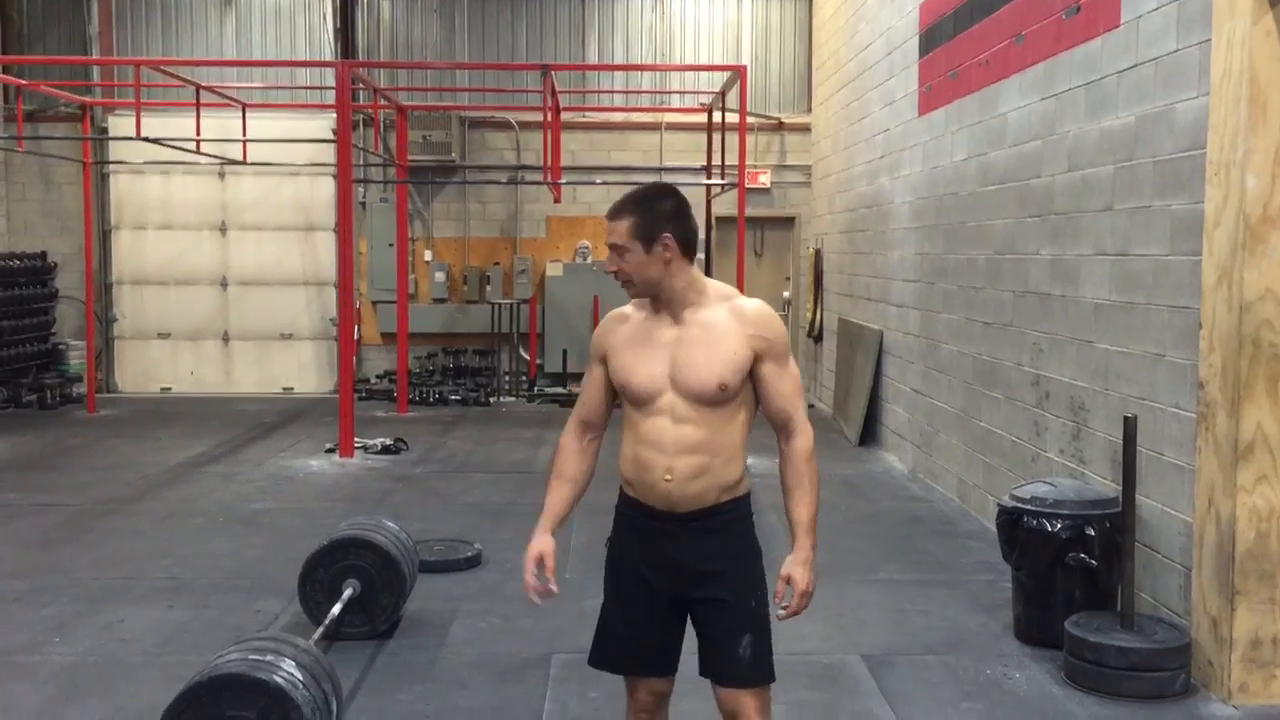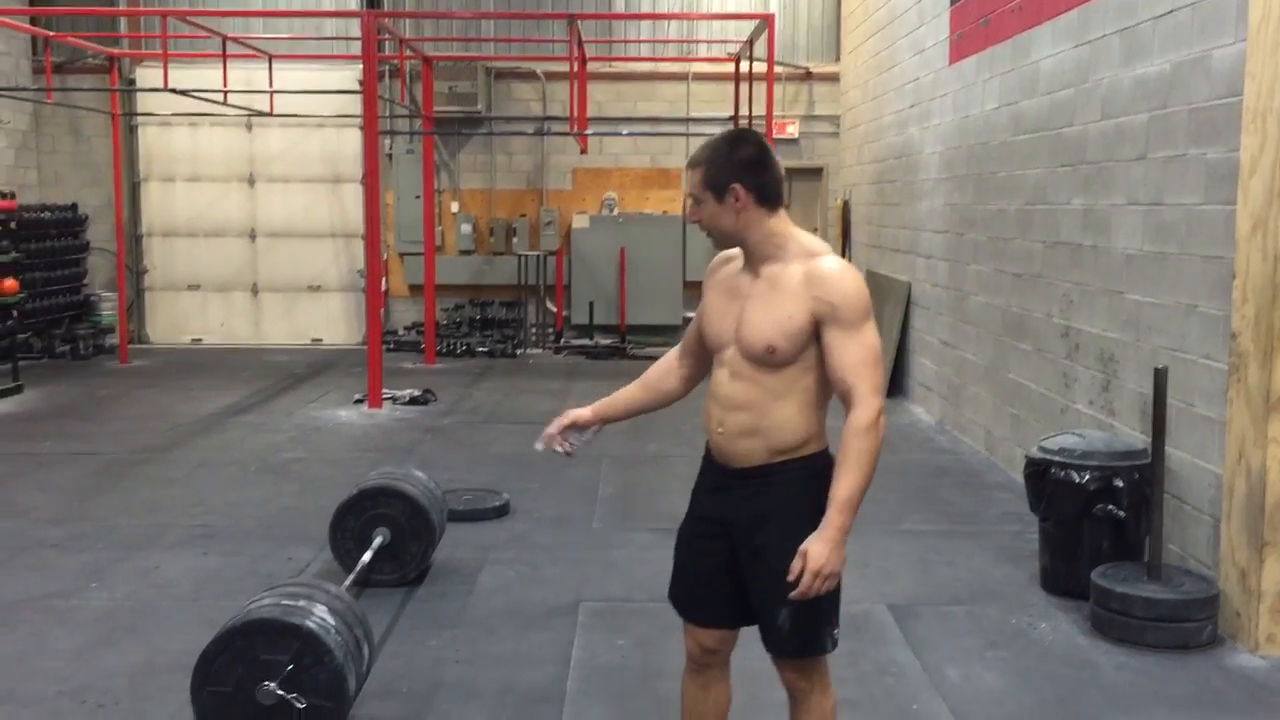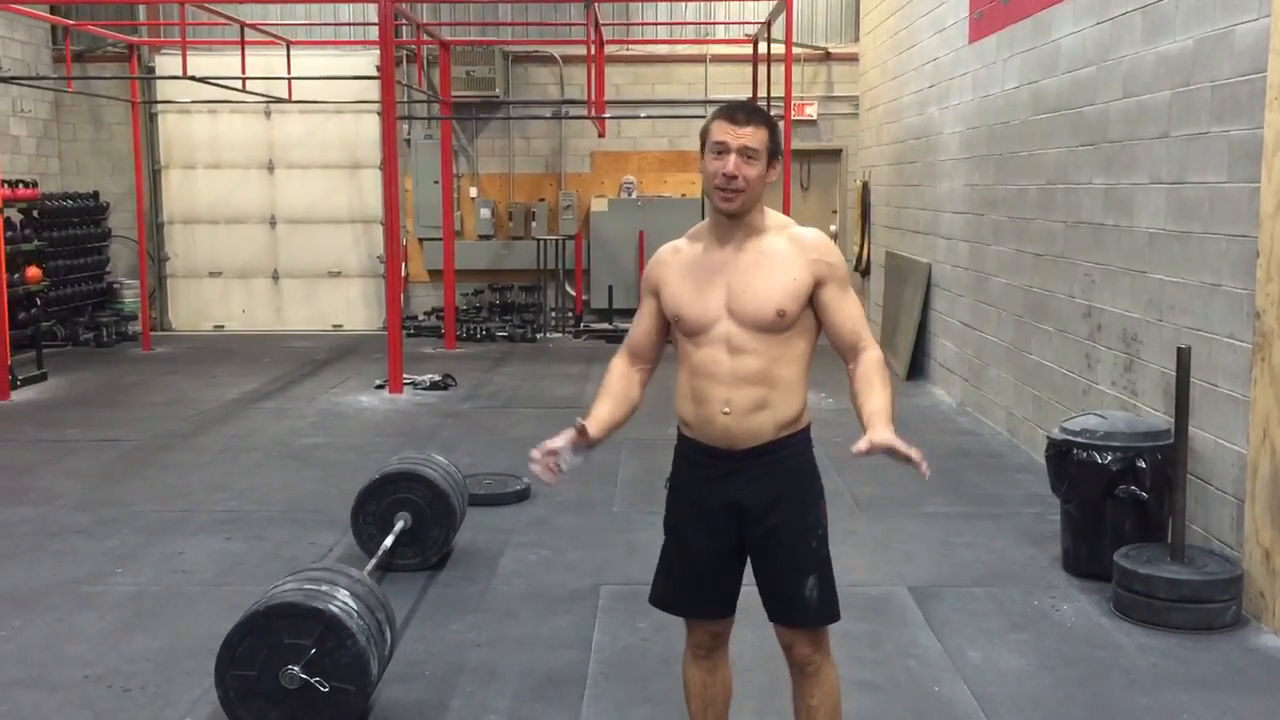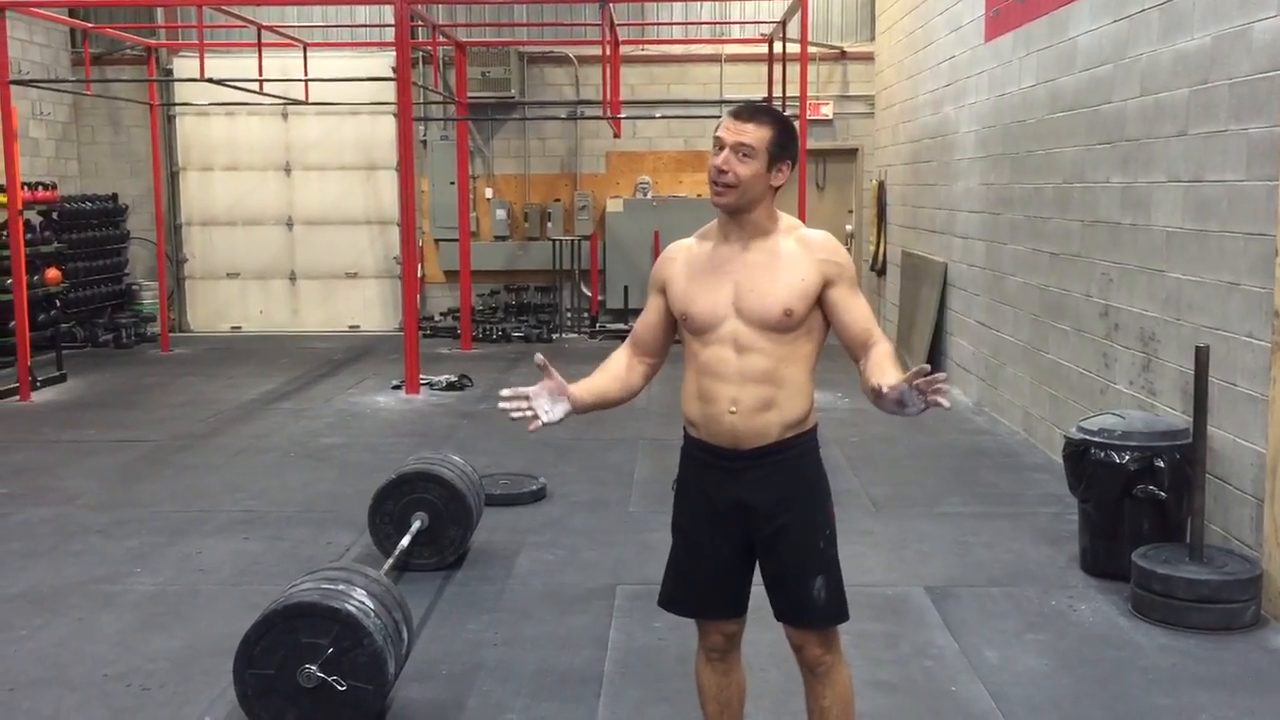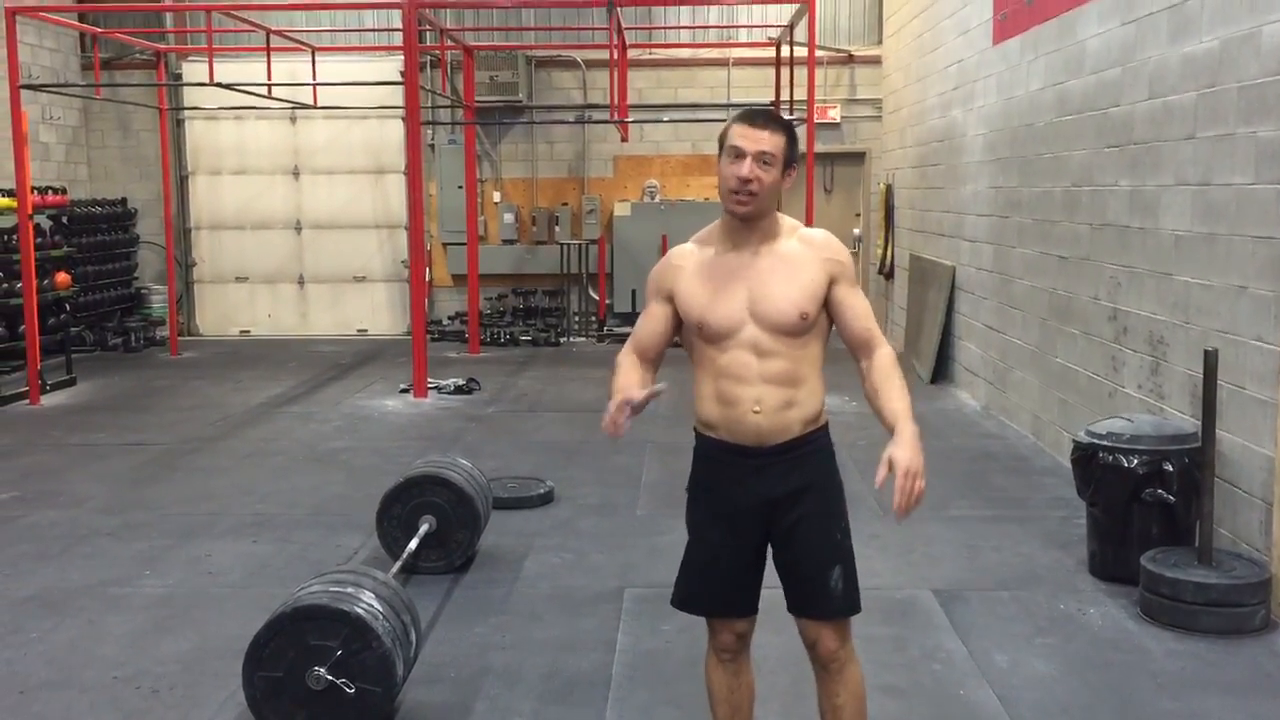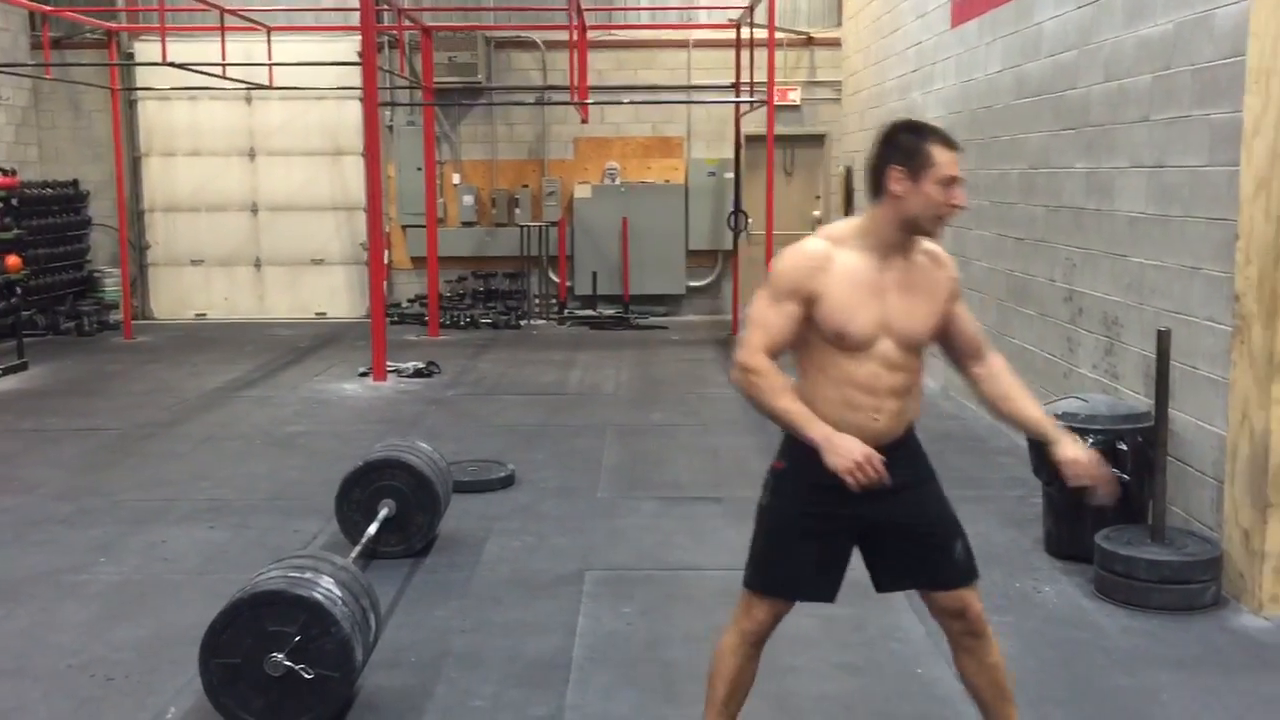
dt=0.7s
person 1, frame 1
left shoulder: (752, 323)
right shoulder: (614, 330)
left elbow: (795, 435)
right elbow: (582, 431)
left wrist: (804, 547)
right wrist: (548, 527)
left hip: (723, 535)
right hip: (639, 533)
person 1, frame 2
left shoulder: (830, 281)
right shoulder: (721, 270)
left elbow: (866, 410)
right elbow: (687, 363)
left wrist: (834, 528)
right wrist: (596, 413)
left hip: (790, 492)
right hip: (716, 482)
left knee: (801, 668)
right knee: (703, 648)
person 1, frame 3
left shoulder: (810, 252)
right shoulder: (667, 262)
left elbow: (860, 349)
right elbow: (634, 361)
left wrist: (877, 424)
right wrist: (587, 431)
left hip: (781, 468)
right hip: (697, 469)
left knee: (805, 642)
right knee: (704, 634)
person 1, frame 4
left shoulder: (819, 254)
right shoulder: (677, 260)
left elbow: (870, 346)
right elbow: (639, 355)
left wrist: (890, 387)
right wrist: (574, 396)
left hip: (789, 468)
right hip: (704, 470)
left knee: (816, 642)
right knee: (716, 636)
person 1, frame 5
left shoulder: (823, 254)
right shoulder: (679, 265)
left elbow: (872, 351)
right elbow: (634, 359)
left wrist: (903, 431)
right wrist: (626, 393)
left hip: (805, 467)
right hip: (719, 470)
left knee: (829, 642)
right knee: (727, 636)
person 1, frame 6
left shoulder: (938, 271)
right shoulder: (810, 262)
left elbow: (981, 363)
right elbow: (750, 364)
left wrist: (1057, 438)
right wrist: (826, 439)
left hip: (902, 463)
right hip: (816, 464)
left knee: (964, 613)
right knee: (757, 618)
